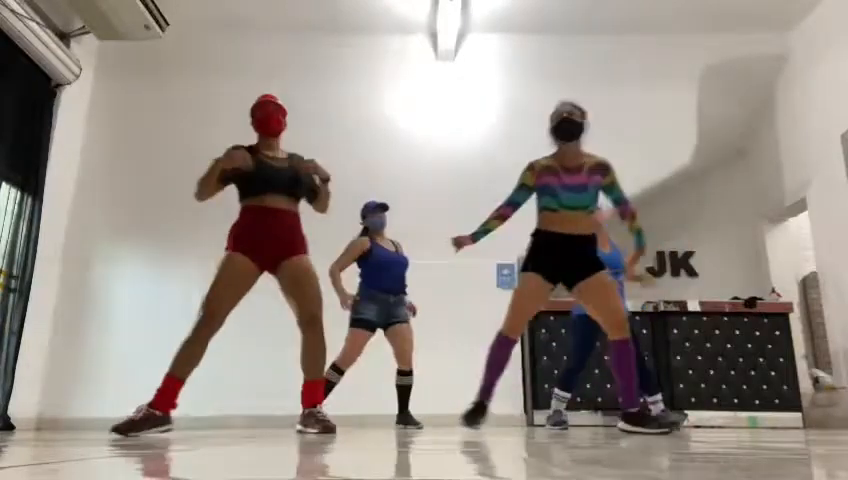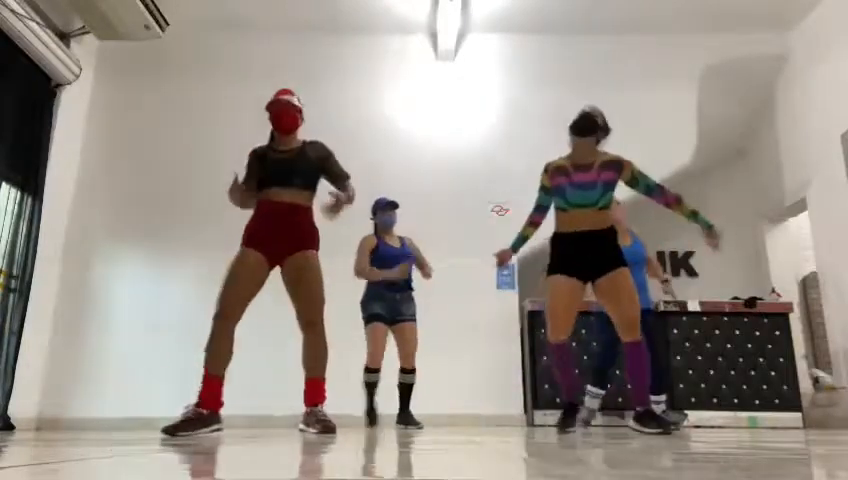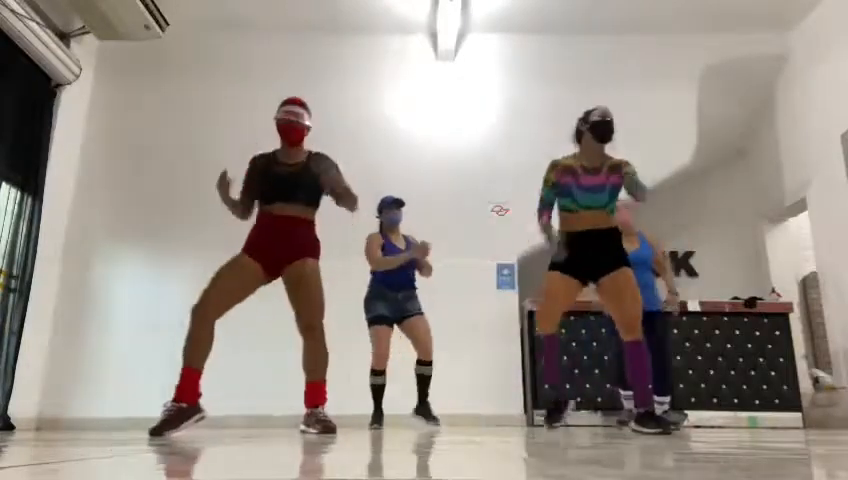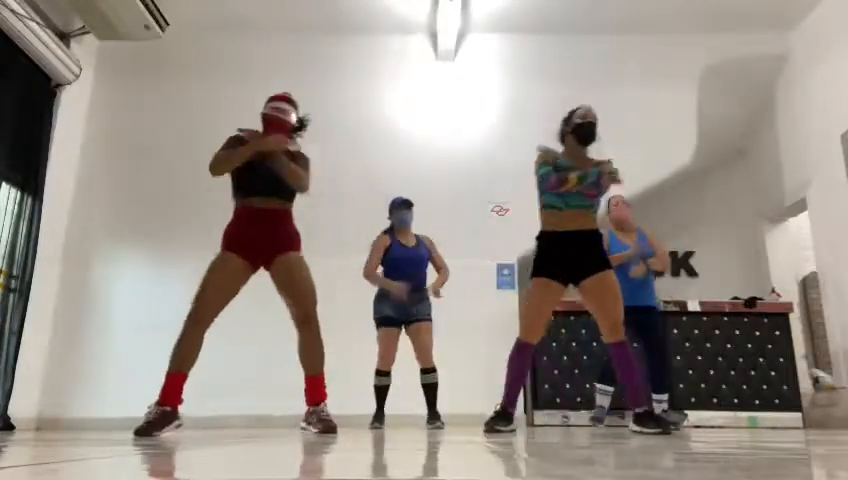
dt=0.2s
person 1, frame 1
left shoulder: (296, 162)
right shoulder: (239, 154)
left elbow: (322, 206)
right elbow: (201, 194)
left wrist: (323, 179)
right wrist: (221, 166)
left hip: (290, 242)
right hip: (248, 239)
left knee: (313, 319)
right knee: (209, 320)
left ankle: (312, 408)
right ankle: (159, 407)
person 1, frame 2
left shoulder: (316, 151)
right shoulder: (257, 155)
left elbow: (347, 187)
left wrist: (341, 199)
right wrist: (237, 196)
left hip: (300, 235)
right hip: (259, 234)
left knee: (312, 320)
right knee: (224, 316)
left ankle: (314, 408)
right ankle: (207, 408)
person 1, frame 3
left shoulder: (322, 163)
right shoulder: (261, 163)
left elbow: (351, 203)
right elbow: (243, 211)
left wrist: (341, 190)
right wrist: (227, 199)
left hip: (301, 245)
right hip: (260, 243)
left knee: (311, 326)
right knee: (203, 310)
left ankle: (316, 409)
right ankle: (185, 401)
person 1, frame 4
left shoulder: (296, 157)
right shoulder: (240, 143)
left elbow: (302, 184)
right elbow: (216, 167)
left wrist: (282, 147)
right wrist: (259, 145)
left hip: (282, 239)
right hip: (240, 237)
left knee: (307, 317)
right knee: (198, 316)
left ankle: (316, 407)
right ankle: (166, 406)
person 2, frame 1
left shoulder: (599, 167)
right shoulder: (537, 168)
left elbow: (622, 204)
right elbow: (509, 207)
left wrist: (639, 242)
right wrist: (474, 236)
left hip: (583, 252)
right hip: (545, 250)
left knee: (618, 323)
right knee: (513, 323)
left ankle: (633, 410)
right ankle: (482, 399)
person 2, frame 2
left shoulder: (614, 165)
right shoulder: (553, 169)
left elbow: (657, 190)
right elbow: (538, 213)
left wrist: (700, 221)
right wrist: (513, 248)
left hip: (604, 248)
right hip: (565, 250)
left knee: (630, 327)
right knee: (557, 330)
left ankle: (643, 410)
right ankle: (571, 403)
person 2, frame 3
left shoulder: (621, 167)
right shoulder: (558, 167)
left elbow: (641, 194)
right elbow: (543, 209)
right wrist: (551, 239)
left hip: (608, 248)
right hip: (571, 250)
left knee: (632, 326)
right knee: (545, 320)
left ankle: (644, 412)
right ankle: (558, 399)
person 2, frame 4
left shoulder: (602, 166)
right shoulder: (547, 159)
left elbow: (595, 192)
right elbow: (548, 182)
left wrist: (563, 160)
right wrist: (592, 174)
left hip: (590, 250)
right hip: (552, 250)
left knee: (615, 327)
right knee: (530, 333)
left ankle: (641, 410)
right ankle: (506, 410)
person 3, frame 1
left shoulder: (397, 247)
right shoulder: (362, 243)
right elbow: (334, 270)
left wrist: (407, 300)
right wrist: (343, 295)
left hip: (397, 305)
right hip: (369, 304)
left knee: (406, 358)
right knee: (348, 357)
left ankle: (403, 412)
person 3, frame 2
left shoulder: (407, 243)
right shoulder: (369, 241)
left elbow: (427, 272)
right elbow: (360, 271)
left wrist: (424, 268)
right wrist: (390, 274)
left hip: (404, 301)
right hip: (377, 301)
left knee: (409, 358)
right knee: (375, 354)
left ankle: (404, 412)
right ankle: (370, 408)
person 3, frame 3
left shoulder: (411, 241)
right shoulder: (375, 239)
left elbow: (425, 271)
right elbow: (377, 264)
left wrist: (422, 258)
right wrist: (410, 255)
left hip: (408, 299)
right hip: (380, 300)
left knee: (426, 349)
right knee: (380, 356)
left ankle: (423, 405)
right ankle: (377, 412)
person 3, frame 4
left shoulder: (425, 242)
right shoulder: (383, 240)
left elbow: (444, 270)
right elbow: (368, 271)
left wrist: (437, 285)
right wrist: (390, 285)
left hip: (418, 302)
right hip: (388, 303)
left knee: (425, 357)
right knee: (385, 359)
left ankle: (433, 412)
right ankle: (379, 412)
person 4, frame 1
left shoulder: (613, 245)
left elbow: (625, 271)
left wrist: (640, 277)
right hip: (588, 314)
left knee: (638, 360)
right knee: (577, 361)
left ankle: (658, 410)
right ankle: (556, 411)
person 4, frame 2
left shoulder: (637, 238)
left elbow: (650, 262)
left wrist: (665, 281)
left hip: (643, 308)
left knee: (658, 357)
right knee: (606, 356)
left ankle: (660, 409)
right ankle: (590, 405)
person 4, frame 3
left shoulder: (648, 241)
left elbow: (664, 267)
left wrist: (673, 292)
left hip: (651, 310)
left knee: (662, 359)
right knee: (625, 358)
left ankle: (663, 410)
right ankle: (628, 408)
person 4, frame 4
left shoulder: (646, 236)
right shoulder: (605, 237)
left elbow: (664, 263)
left wrist: (645, 264)
right wrist: (622, 258)
left hip: (646, 306)
left knee: (659, 356)
left ankle: (662, 409)
right ankle: (601, 406)
